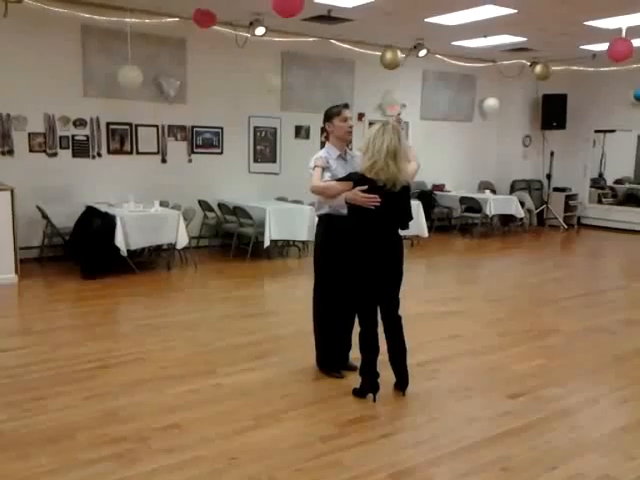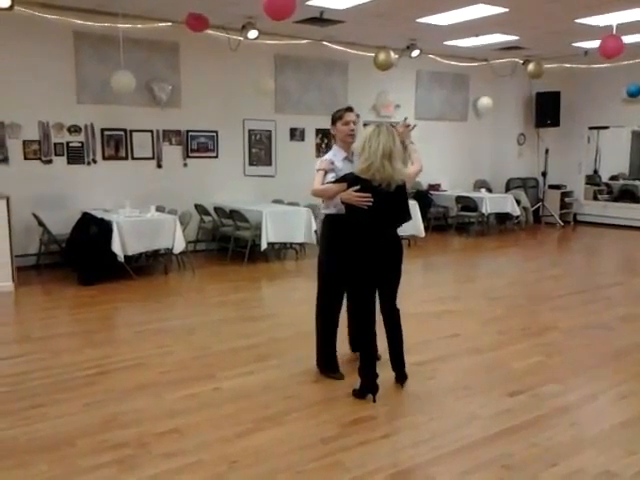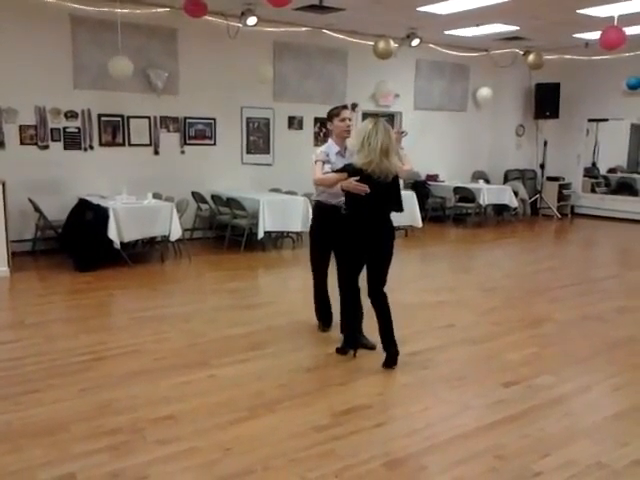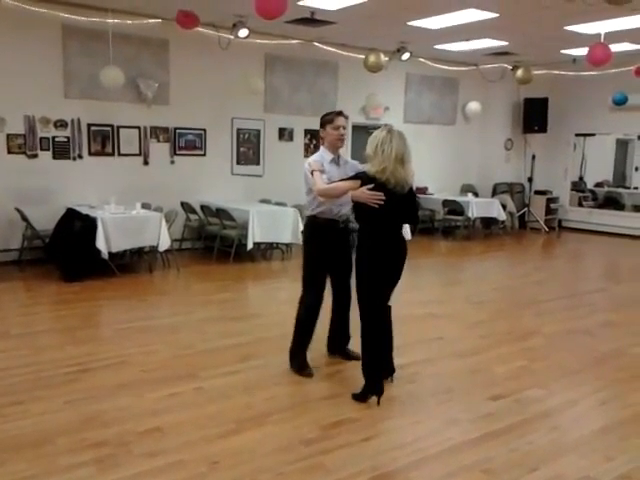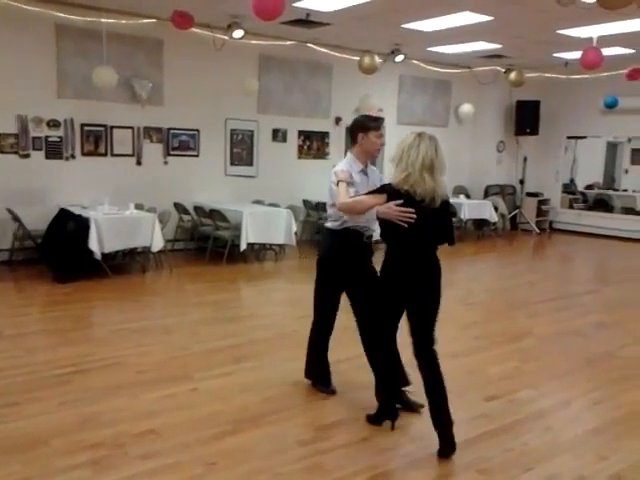
dt=1s
person 1, frame 1
left shoulder: (359, 180)
right shoulder: (403, 178)
left elbow: (317, 188)
right elbow: (414, 161)
left wrist: (319, 166)
right wrist: (398, 137)
left hip: (365, 257)
right hip: (392, 254)
left knee: (367, 318)
right knee: (391, 314)
left ankle: (369, 382)
right ankle: (401, 378)
person 1, frame 2
left shoulder: (354, 180)
right shoulder: (399, 179)
left elbow: (317, 190)
right elbow: (417, 165)
left wrist: (322, 169)
right wrist: (406, 139)
left hip: (362, 254)
right hip: (390, 251)
left knee: (365, 315)
right knee: (390, 309)
left ankle: (368, 382)
right ankle: (400, 370)
person 1, frame 3
left shoulder: (354, 170)
right shoulder: (392, 170)
left elbow: (319, 181)
right elbow: (408, 166)
right wrist: (396, 146)
left hip: (357, 236)
right hip: (383, 235)
left knee: (350, 286)
right knee: (378, 291)
left ankle: (350, 342)
right ankle: (391, 349)
person 1, frame 4
left shoulder: (367, 178)
right shoulder: (405, 182)
left elbow: (322, 190)
right elbow: (412, 218)
left wrist: (316, 170)
left hip: (372, 252)
right hip: (396, 250)
left knee: (369, 314)
right knee: (382, 307)
left ankle: (373, 383)
right ankle: (386, 366)
person 1, frame 5
left shoulder: (394, 191)
right shoulder: (439, 196)
left elbow: (345, 205)
right elbow: (446, 236)
left wrist: (343, 180)
left hip: (397, 275)
right hip: (429, 276)
left knee: (385, 338)
right knee: (425, 348)
left ankle: (386, 408)
right ankle: (445, 433)
person 2, frame 1
left shoulder: (356, 159)
right shoulder: (322, 159)
right elbow: (323, 191)
right wrist: (347, 197)
right hip: (332, 229)
left knee: (349, 294)
right knee: (328, 295)
left ankle: (341, 354)
right ankle: (326, 359)
person 2, frame 2
right shoulder: (329, 161)
right elbow: (321, 191)
right wrist: (342, 196)
right hip: (336, 227)
right knee: (331, 294)
left ankle: (359, 342)
right ankle: (326, 360)
person 2, frame 3
left shoulder: (355, 154)
right shoulder: (323, 152)
right elbow: (318, 179)
right wrist: (343, 185)
left hip: (347, 216)
right hip: (325, 215)
left knee: (348, 273)
right knee: (320, 270)
left ankle: (354, 330)
right ankle: (324, 318)
person 2, frame 4
left shoulder: (351, 165)
right shoulder: (314, 163)
right elbow: (324, 194)
right wrist: (354, 195)
left hip: (342, 230)
right hip: (319, 230)
left knee: (343, 291)
right knee: (312, 294)
left ankle: (338, 344)
right ankle: (297, 356)
person 2, frame 5
left shoulder: (374, 175)
right shoulder: (342, 172)
left elbow: (391, 198)
right elbow: (346, 209)
right wrist: (381, 211)
left hip: (362, 248)
right hip: (339, 247)
left knee: (374, 317)
right knee: (326, 314)
right ankle: (318, 374)
